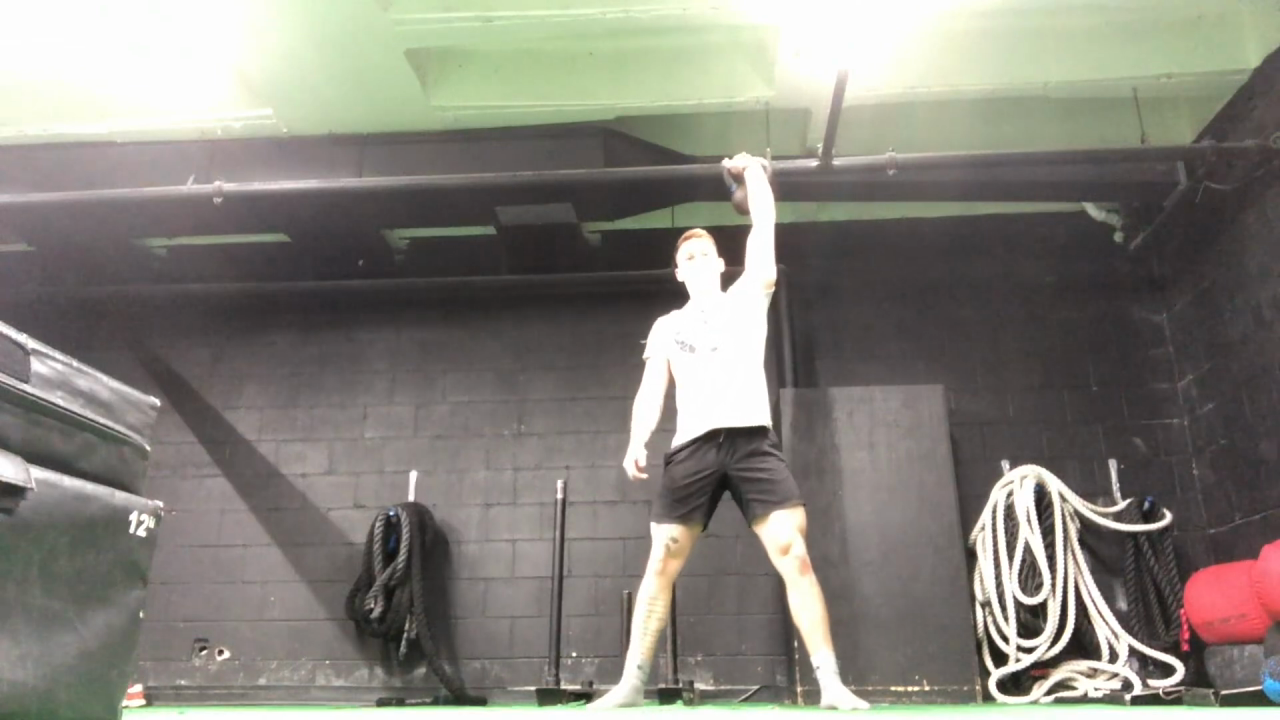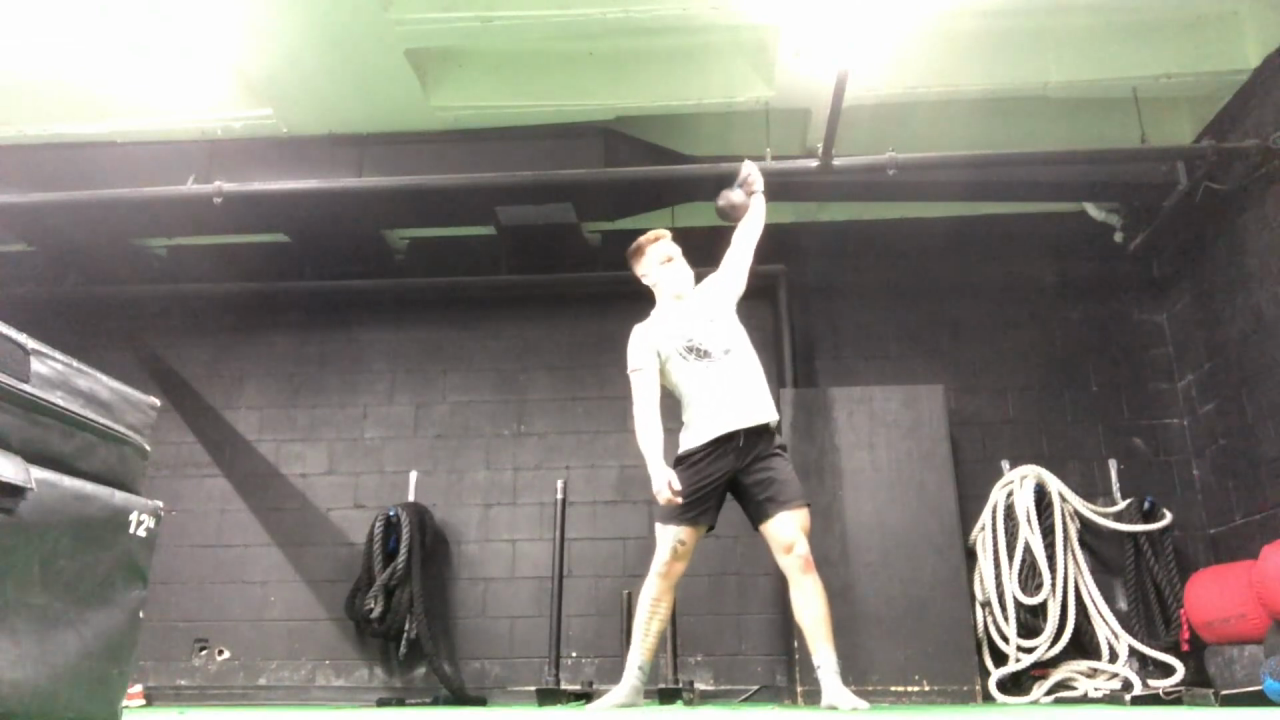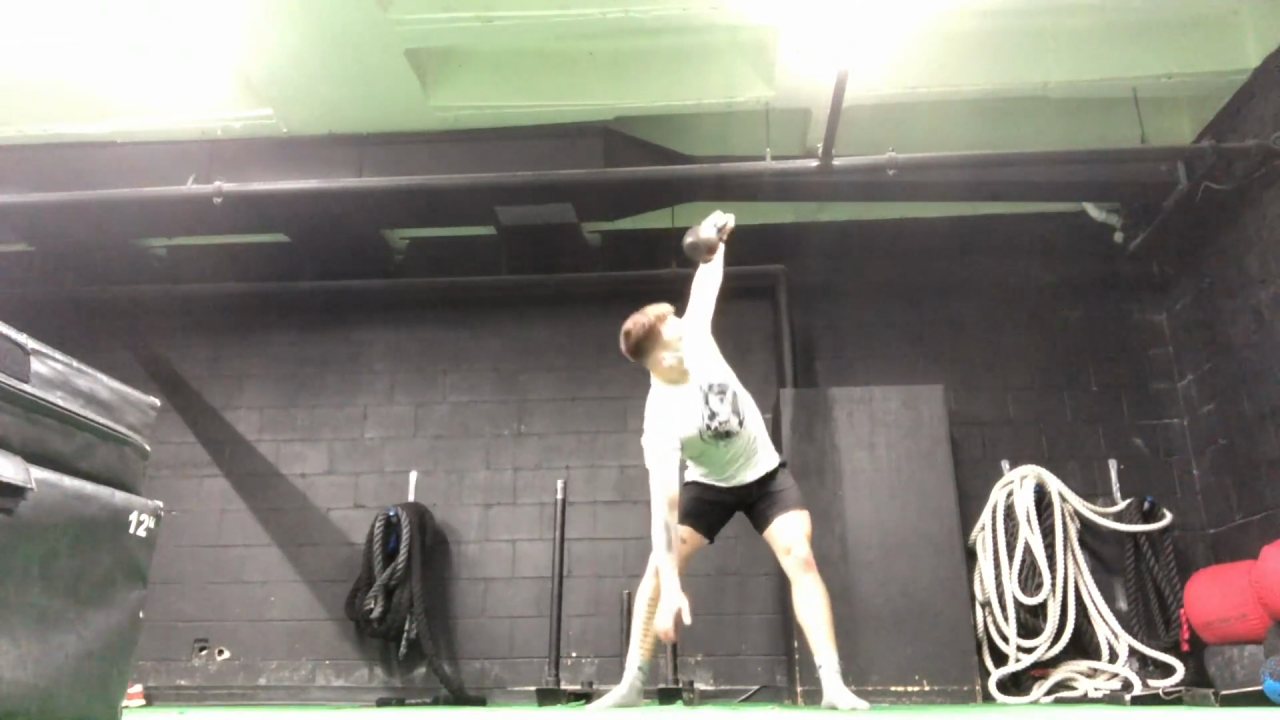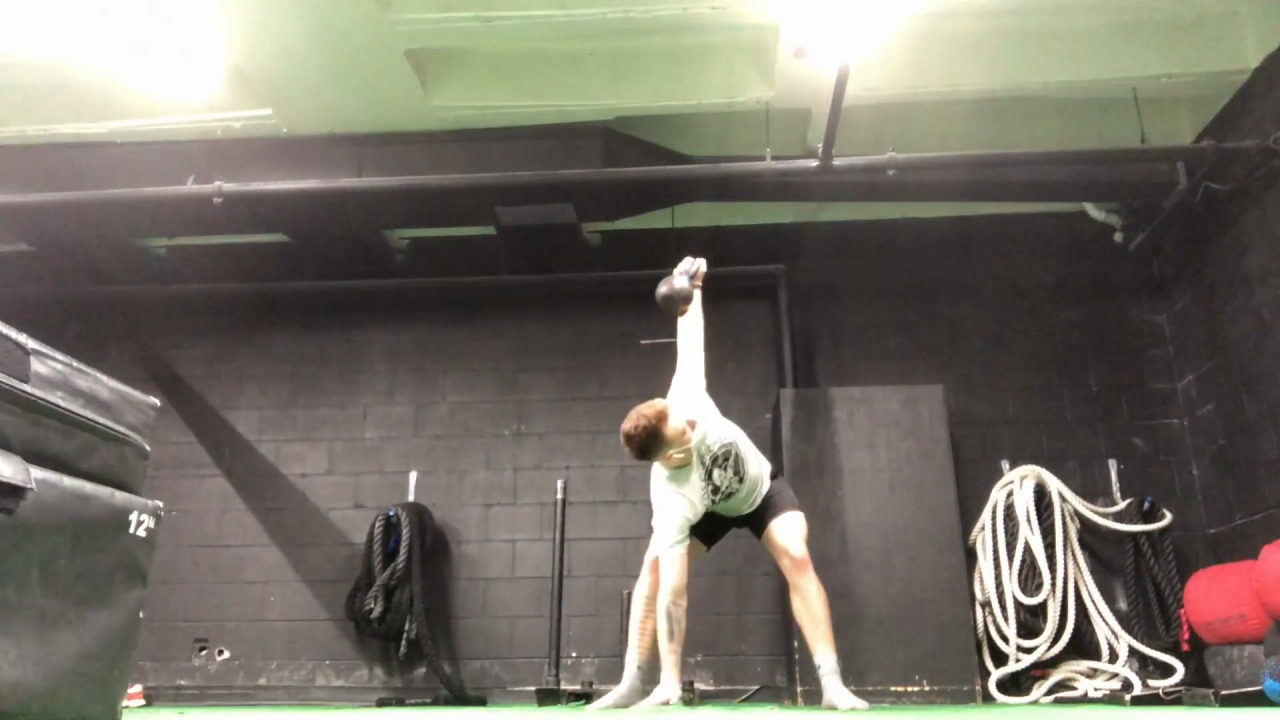
dt=1s
person 1, frame 1
left shoulder: (748, 298)
right shoulder: (666, 326)
left elbow: (764, 227)
right elbow: (651, 391)
left wrist: (751, 169)
right wrist: (636, 441)
left hip: (753, 440)
right hip: (692, 447)
left knee: (794, 555)
right knee: (662, 564)
left ankle: (831, 684)
right ankle: (632, 684)
person 1, frame 2
left shoulder: (715, 295)
right shoulder: (646, 335)
left elbow: (746, 239)
right elbow: (645, 406)
left wrist: (755, 193)
right wrist: (656, 465)
left hip: (760, 441)
right hip: (701, 450)
left knee: (798, 555)
right knee: (667, 564)
left ankle: (832, 685)
right ankle: (632, 684)
person 1, frame 3
left shoulder: (695, 343)
right shoulder: (661, 419)
left elbow: (706, 286)
right elbow: (663, 504)
right wrist: (671, 588)
left hip: (766, 473)
right hip: (710, 485)
left knee: (800, 558)
right knee: (660, 565)
left ankle: (833, 685)
right ankle: (632, 684)
person 1, frame 4
left shoulder: (686, 401)
right shoulder: (672, 502)
left elbow: (689, 342)
right elbow: (673, 592)
left wrist: (693, 287)
right wrist: (671, 678)
left hip: (762, 486)
right hip: (712, 509)
left knee: (797, 558)
right knee: (654, 566)
left ankle: (832, 684)
right ankle: (633, 683)
